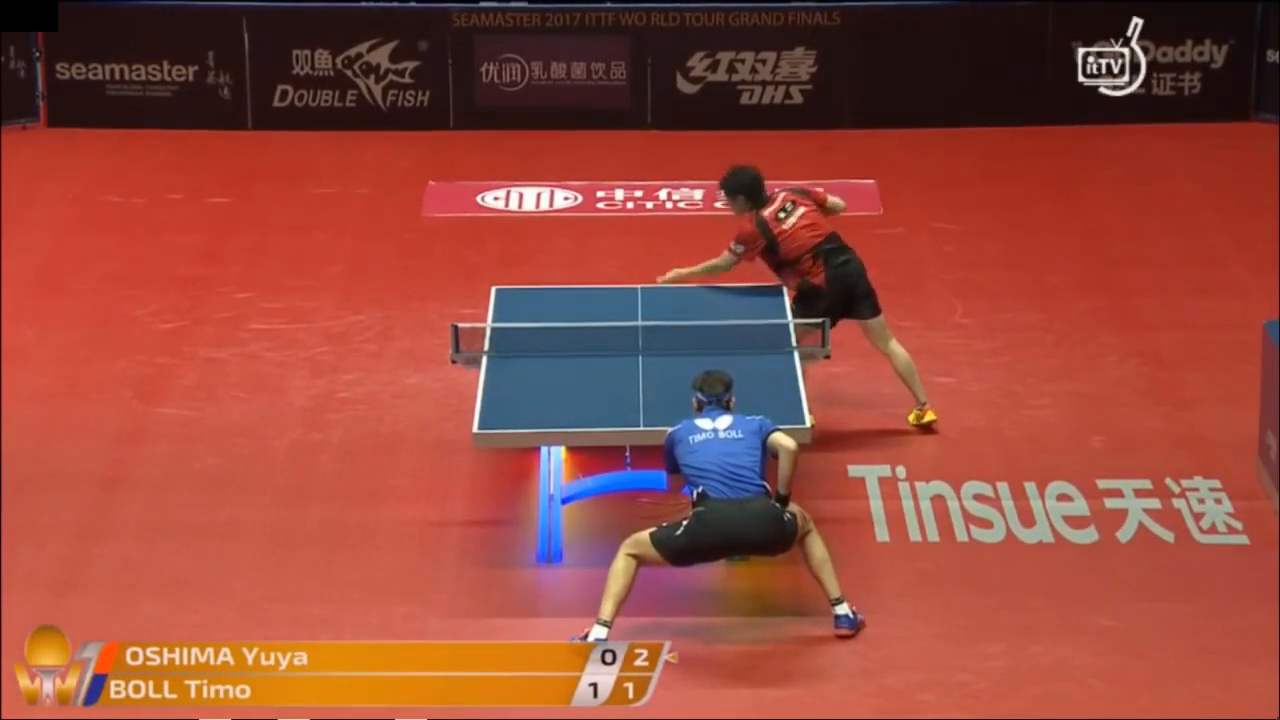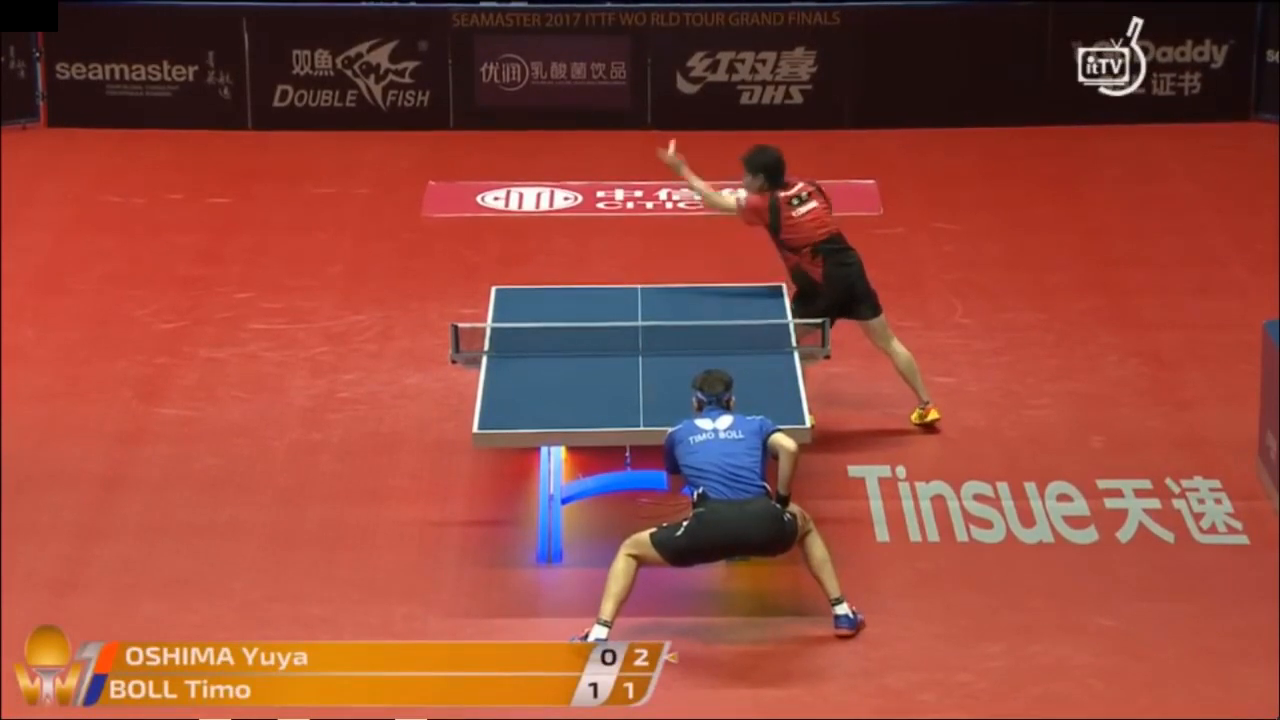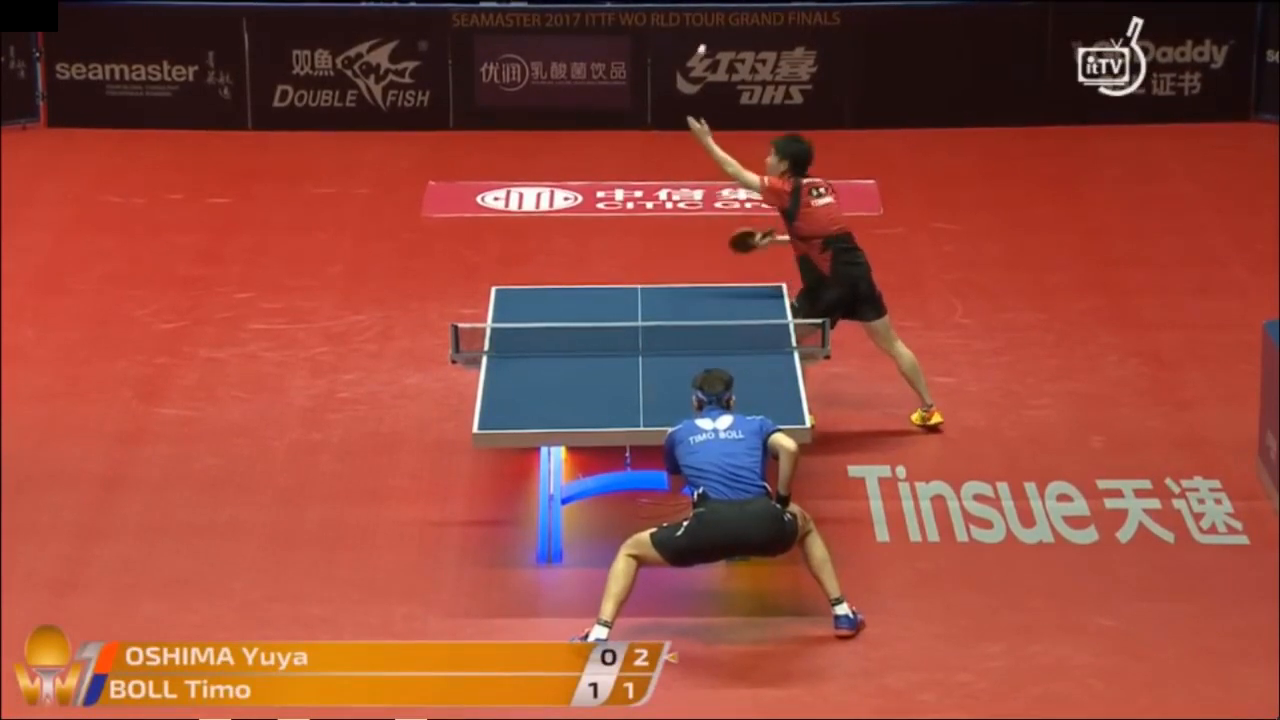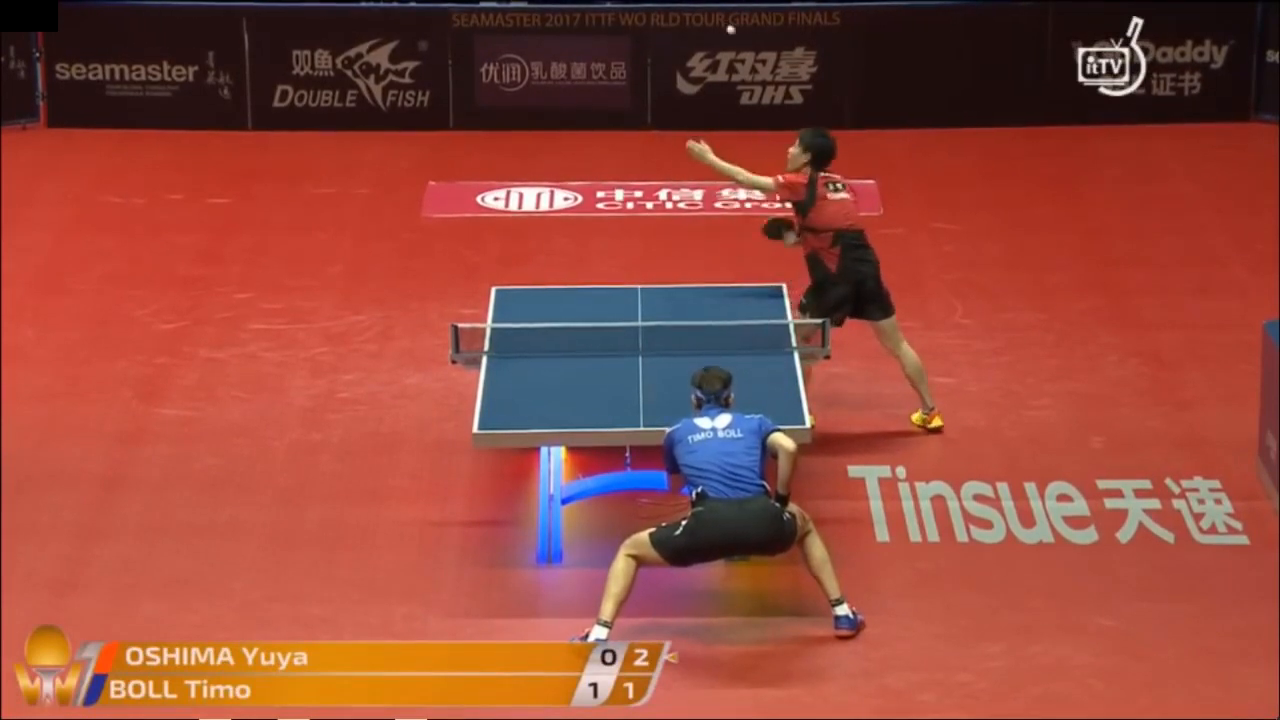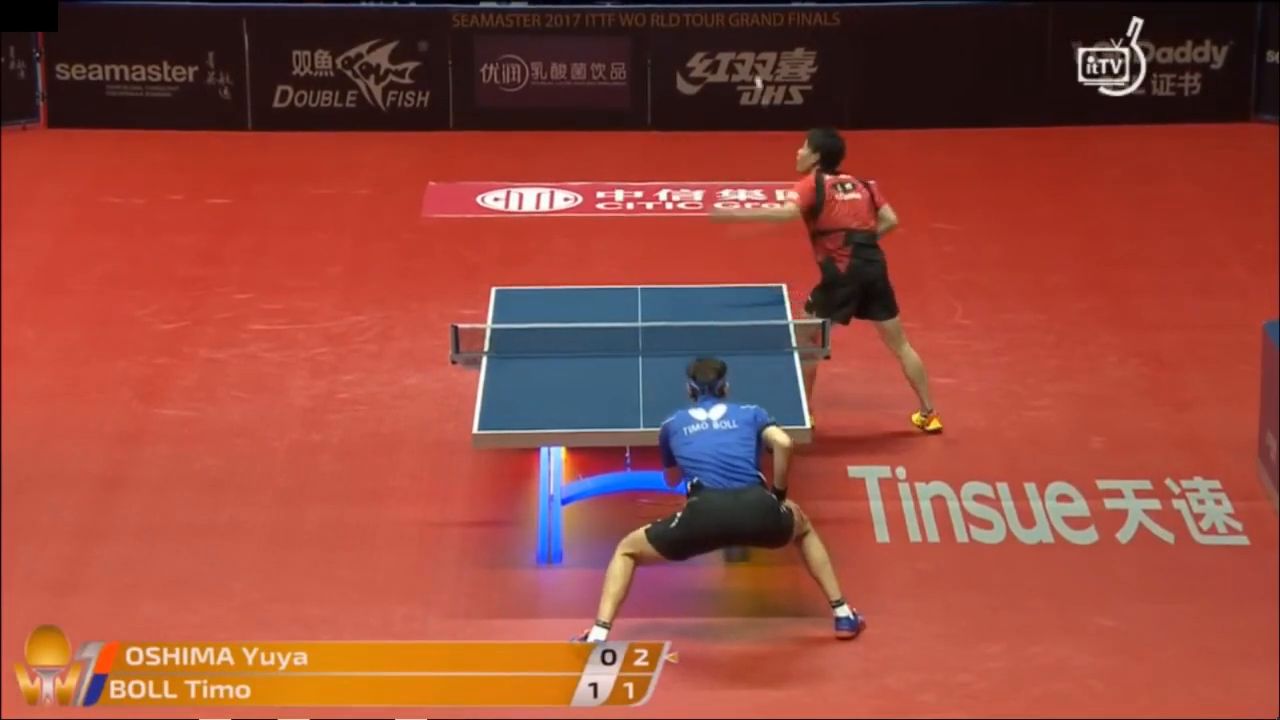
dt=0.2s
person 1, frame 1
left shoulder: (754, 228)
right shoulder: (795, 195)
left elbow: (722, 265)
right elbow: (839, 206)
left wrist: (681, 273)
left hip: (823, 286)
right hip: (851, 267)
right knee: (887, 343)
right ankle: (923, 408)
person 1, frame 2
left shoulder: (765, 205)
right shoulder: (810, 189)
left elbow: (717, 202)
left wrist: (682, 170)
left hip: (821, 283)
right hip: (851, 268)
right knee: (887, 342)
right ankle: (925, 406)
person 1, frame 3
left shoulder: (787, 191)
right shoulder: (823, 188)
left elbow: (737, 173)
left wrist: (706, 140)
right wrist: (775, 238)
left hip: (828, 282)
right hip: (858, 269)
right knee: (891, 344)
right ankle: (928, 409)
person 1, frame 4
left shoulder: (802, 183)
right shoulder: (841, 184)
left elbow: (751, 180)
left wrist: (709, 158)
right wrist: (803, 237)
left hip: (834, 276)
right hip: (867, 266)
left knee: (799, 341)
right knee: (897, 344)
right ankle: (929, 412)
person 1, frame 5
left shoulder: (812, 185)
right shoulder: (860, 184)
left elbow: (786, 213)
right elbow: (890, 221)
left wrist: (736, 214)
left hip: (842, 274)
right hip: (875, 267)
left knee: (806, 340)
right knee: (899, 345)
right ankle: (928, 413)
person 2, frame 1
left shoulder: (678, 433)
right shoulder: (756, 424)
right elbow: (789, 447)
right wrist: (782, 499)
left hip: (710, 525)
right hip: (763, 522)
left knee: (630, 550)
right knee: (804, 525)
left ankle: (599, 636)
right ankle: (843, 615)
person 2, frame 2
left shoulder: (678, 434)
right shoulder: (756, 424)
right elbow: (789, 448)
right wrist: (782, 500)
left hip: (709, 526)
right hip: (763, 523)
left knee: (630, 550)
right knee: (804, 525)
left ankle: (599, 636)
right ankle: (842, 615)
person 2, frame 3
left shoulder: (678, 434)
right shoulder: (757, 424)
right elbow: (789, 448)
right wrist: (783, 500)
left hip: (709, 527)
right hip: (763, 523)
left knee: (630, 550)
right knee: (804, 524)
left ankle: (599, 636)
right ankle: (842, 614)
person 2, frame 4
left shoulder: (677, 433)
right shoulder: (755, 423)
right elbow: (788, 448)
right wrist: (782, 500)
left hip: (708, 525)
right hip: (761, 523)
left knee: (629, 551)
right knee: (803, 525)
left ankle: (599, 636)
right ankle: (842, 615)
person 2, frame 5
left shoulder: (672, 424)
right shoulder: (751, 414)
left elbow: (672, 479)
right elbow: (783, 443)
right wrist: (779, 494)
left hip: (705, 514)
right hip: (757, 511)
left knee: (627, 551)
right knee: (802, 527)
left ankle: (598, 636)
right ankle: (843, 616)
